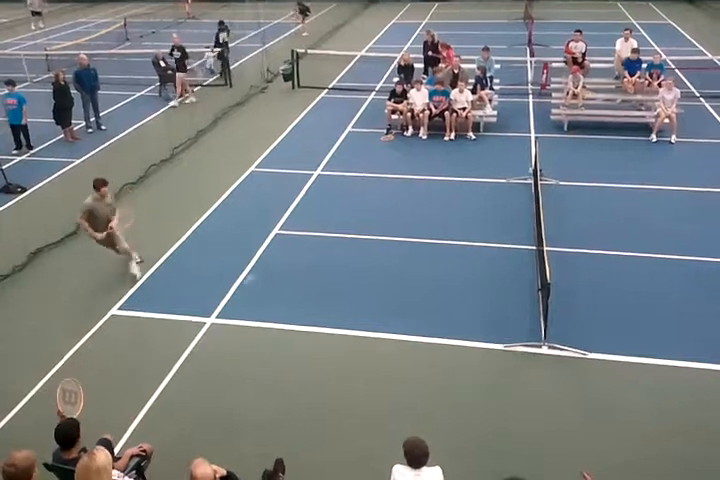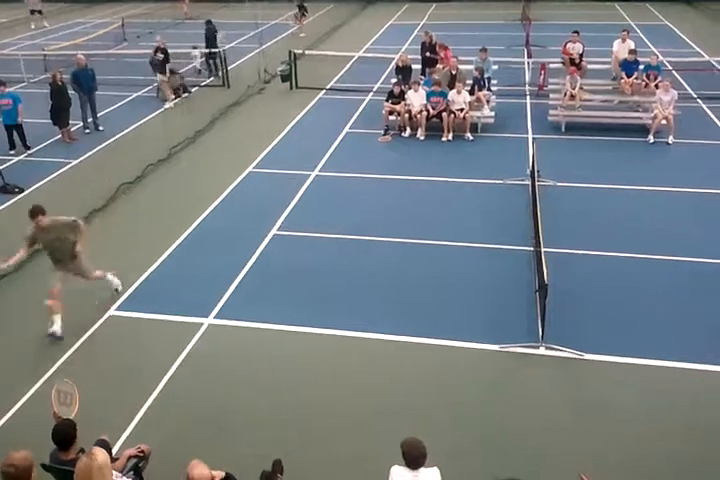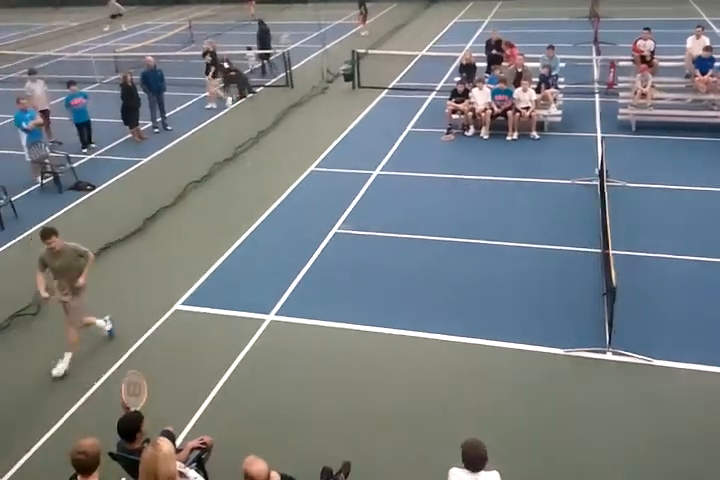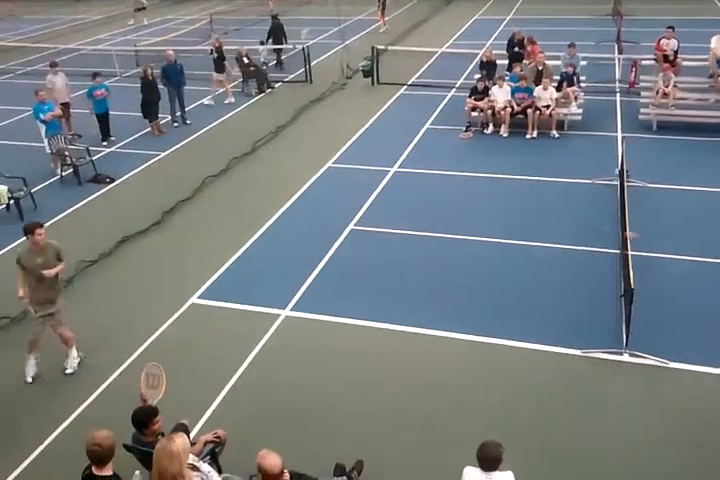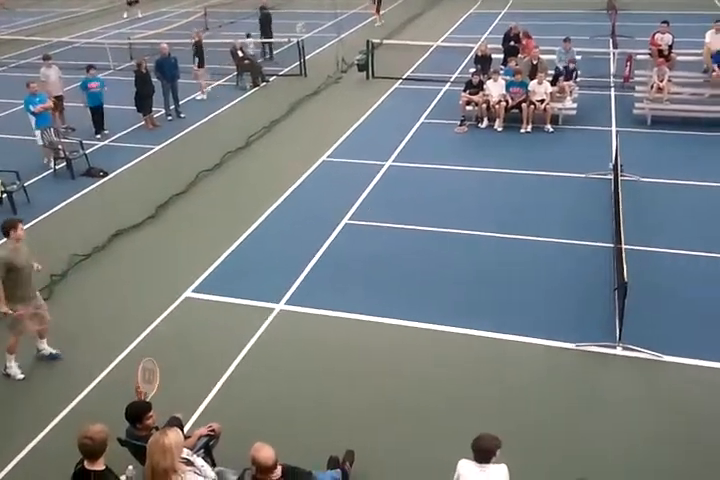
dt=0.4s
person 1, frame 1
left shoulder: (109, 197)
right shoulder: (89, 204)
right elbow: (80, 220)
left wrist: (115, 221)
right wrist: (94, 234)
left hip: (111, 230)
right hip: (100, 235)
left knee: (125, 248)
right knee: (120, 250)
left ankle: (133, 262)
right ankle: (132, 257)
person 1, frame 2
left shoulder: (62, 222)
right shoulder: (34, 233)
left elbow: (80, 224)
right elbow: (25, 251)
left wrist: (79, 244)
left hip: (74, 259)
right hip: (59, 266)
left knee: (92, 276)
right knee: (53, 293)
left ankle: (109, 277)
right ankle: (56, 327)
person 1, frame 3
left shoulder: (73, 248)
right shoulder: (44, 256)
left elbow: (90, 256)
right elbow: (40, 273)
left wrist: (83, 277)
right wrist: (42, 290)
left hip: (75, 292)
right hip: (63, 293)
left knee: (71, 326)
right knee: (79, 321)
left ankle: (65, 362)
right ankle: (104, 323)
person 1, frame 4
left shoulder: (53, 247)
right shoulder: (22, 255)
left elbow: (64, 262)
left wrist: (54, 271)
right wrist: (21, 289)
left hip: (54, 299)
right hip: (36, 301)
left knee: (61, 331)
right knee: (34, 337)
left ankle: (74, 356)
right ankle: (31, 361)
person 1, frame 5
left shoulder: (21, 246)
left wrist: (33, 265)
left hip: (32, 295)
right hip: (17, 302)
left knee: (44, 319)
right knee: (16, 334)
left ankle: (43, 349)
